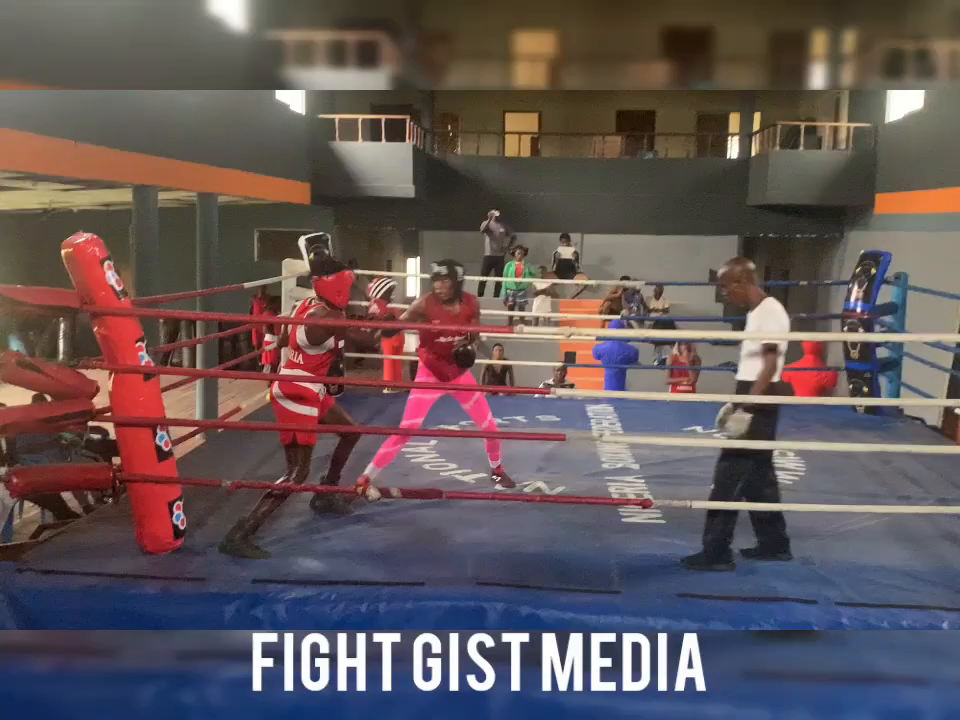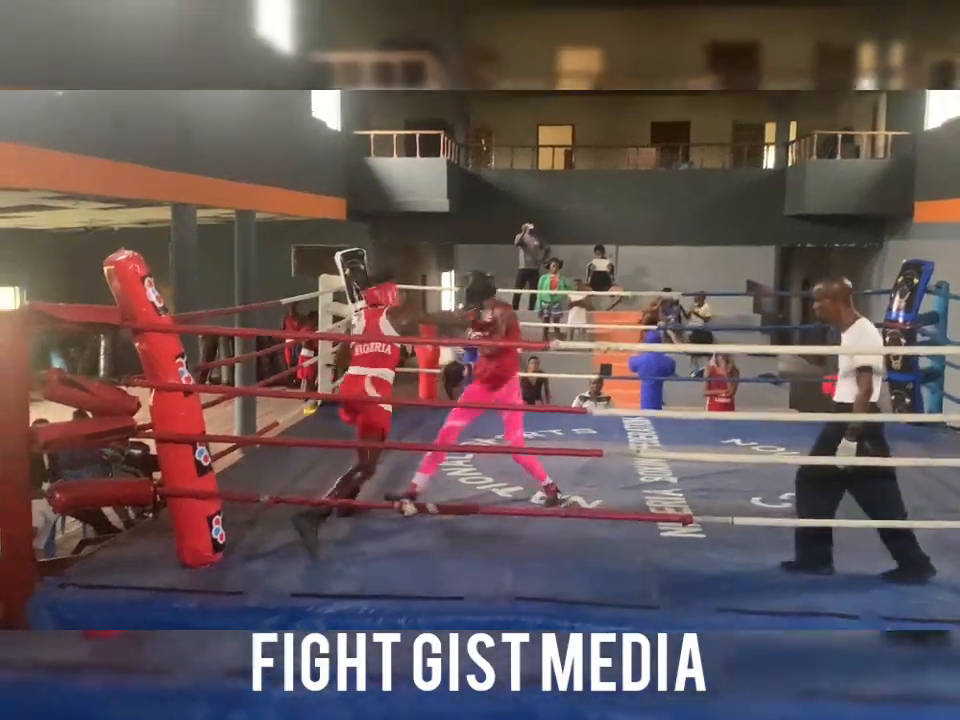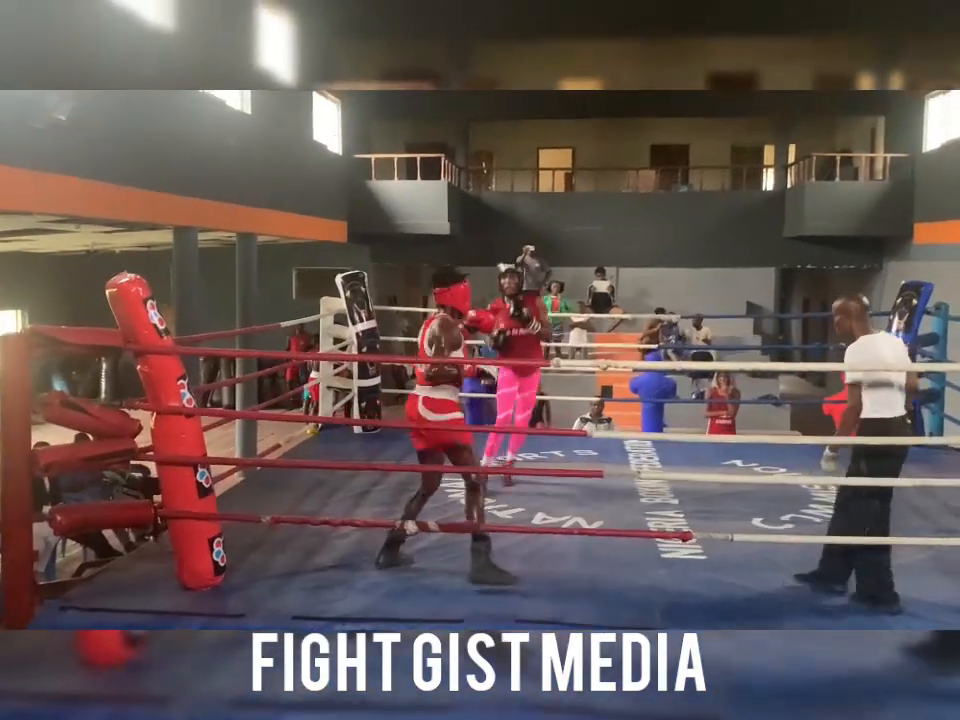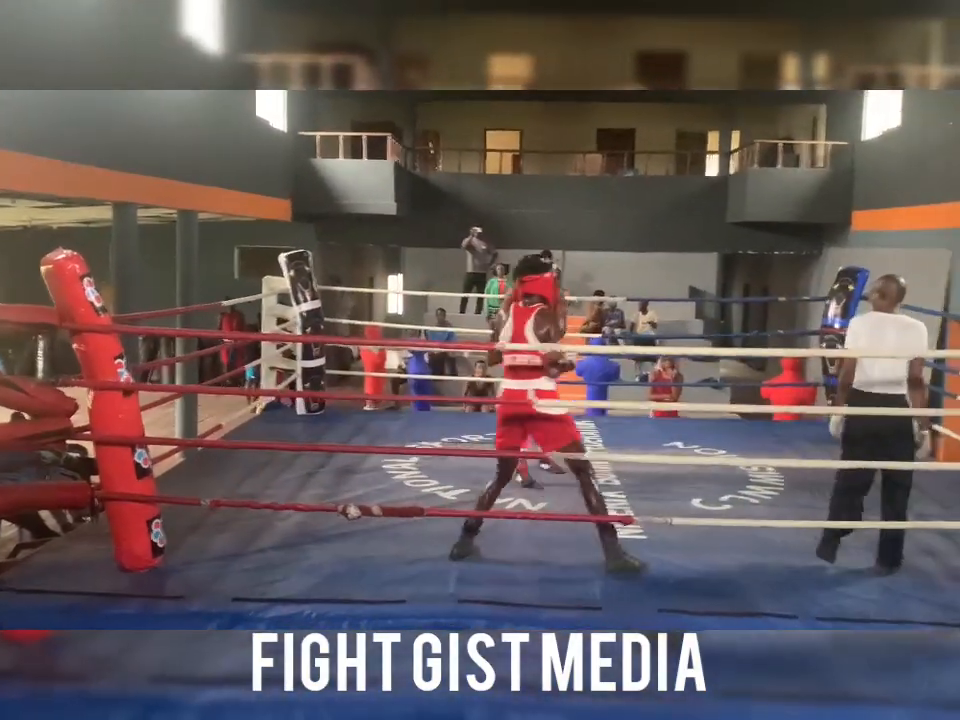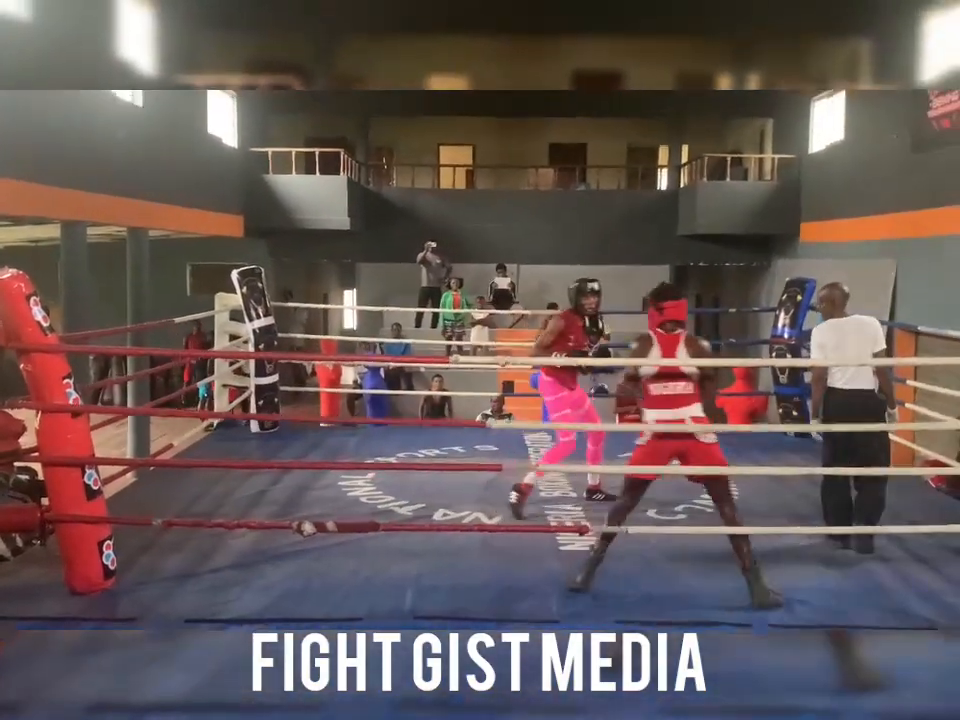
dt=0.7s
person 1, frame 1
left shoulder: (307, 306)
right shoulder: (326, 318)
left elbow: (283, 339)
right elbow: (368, 343)
left hip: (309, 391)
right hip: (297, 397)
left knee: (350, 431)
right knee: (296, 476)
left ankle: (326, 496)
right ankle: (238, 536)
person 1, frame 2
left shoulder: (357, 318)
right shoulder: (401, 314)
left elbow: (340, 361)
right elbow: (440, 318)
left hip: (349, 387)
right hip: (373, 392)
left knee: (369, 453)
right knee: (365, 467)
left ankle: (346, 501)
right ankle: (312, 517)
person 1, frame 3
left shoulder: (433, 322)
right shoulder: (448, 328)
right elbow: (433, 372)
right wrist: (466, 371)
left hip: (420, 406)
right hip: (437, 409)
left knee: (429, 483)
right knee: (475, 480)
left ankle: (391, 549)
right ankle: (481, 560)
person 1, frame 4
left shoulder: (506, 314)
right shoulder: (548, 317)
left elbow: (497, 358)
right elbow: (554, 366)
right wrist: (567, 360)
left hip: (510, 399)
right hip: (541, 402)
left knee: (502, 475)
right knee: (584, 474)
left ankle: (464, 541)
right ankle: (613, 553)
person 1, frame 5
left shoulder: (644, 344)
right shoulder: (699, 346)
right elbow: (710, 393)
left hip: (656, 431)
right hip: (694, 430)
left knee: (625, 504)
right knee: (727, 508)
left ankle: (589, 570)
right ankle: (756, 585)
person 2, frame 1
left shoulder: (770, 312)
right shoulder: (756, 312)
left elbow: (769, 366)
left wrist: (745, 410)
right wrist: (734, 404)
left hip: (759, 399)
right hip: (749, 396)
left knee: (730, 474)
right knee: (756, 475)
left ankle: (716, 552)
right ankle: (774, 543)
person 2, frame 2
left shoulder: (863, 333)
right shoulder: (848, 332)
left elbow: (866, 389)
left wrist: (852, 437)
left hip: (859, 421)
right hip: (841, 418)
left knee: (878, 495)
right knee: (812, 480)
left ankle: (915, 563)
right ankle: (815, 557)
person 2, frame 3
left shoulder: (857, 350)
right shoulder: (893, 341)
left elbow: (854, 406)
right elbow: (912, 386)
left wrist: (832, 447)
left hip: (875, 434)
right hip: (897, 428)
left knee: (865, 511)
right knee: (850, 503)
left ankle: (880, 593)
right ankle: (830, 574)
person 2, frame 4
left shoulder: (859, 323)
right shoulder: (916, 329)
left elbow: (846, 374)
right elbow: (916, 381)
left wrist: (837, 411)
right wrist: (923, 426)
left hip: (861, 406)
right hip: (896, 409)
left knee: (850, 480)
right knee: (896, 487)
left ankle: (831, 540)
right ankle: (888, 559)
person 2, frame 5
left shoulder: (821, 331)
right shoulder: (871, 324)
left elbow: (818, 377)
right elbow: (882, 370)
left wrist: (815, 414)
right wrist: (891, 405)
left hip: (836, 402)
right hip: (868, 401)
left knee: (835, 469)
right knee: (873, 470)
left ankle: (839, 531)
right ankle: (864, 532)
person 3, frame 1
left shoulder: (471, 303)
right shoulder: (424, 304)
left elbow: (473, 338)
left wrist: (469, 349)
left hip: (458, 374)
right hip: (429, 374)
left knee: (488, 425)
right knee: (407, 430)
left ankle: (497, 470)
right ankle: (363, 483)
person 3, frame 2
left shoulder: (501, 312)
right shoulder: (483, 311)
left elbow: (492, 349)
left wrist: (477, 317)
left hip: (506, 385)
right hip: (482, 383)
left knee: (516, 448)
right knee: (446, 434)
left ankle: (549, 487)
right ankle: (413, 491)
person 3, frame 3
left shoulder: (534, 302)
right shoulder: (494, 307)
left elbow: (548, 336)
right elbow: (486, 336)
left wrist: (529, 321)
right wrist: (494, 339)
left hip: (531, 369)
right hip: (508, 369)
left knee: (522, 420)
right knee: (504, 419)
left ankle: (509, 461)
right ankle: (484, 469)
person 3, frame 4
left shoulder: (556, 295)
right shoulder: (516, 294)
left elbow: (560, 330)
right elbow: (501, 321)
left hip: (544, 356)
right hip: (522, 357)
left knee: (548, 407)
right knee: (531, 408)
left ankle: (545, 456)
right ankle: (522, 465)
person 3, frame 5
left shoulder: (589, 322)
right shoulder: (562, 321)
right elbow: (535, 351)
right wrist: (564, 358)
left hip: (571, 384)
right hip: (553, 383)
left knee: (597, 431)
right knee: (567, 442)
left ankle: (593, 488)
right ankle: (522, 489)
